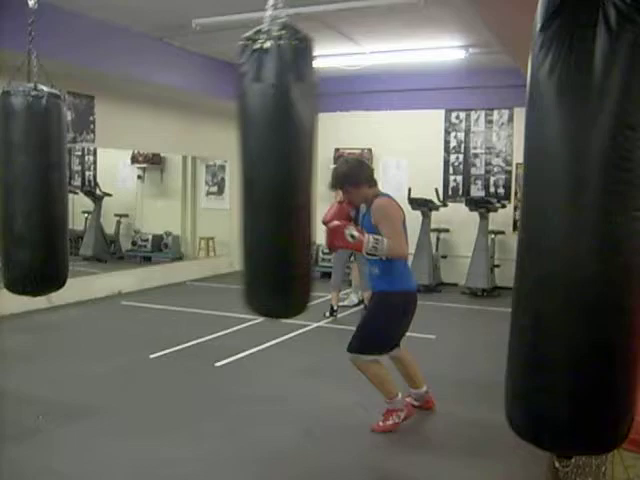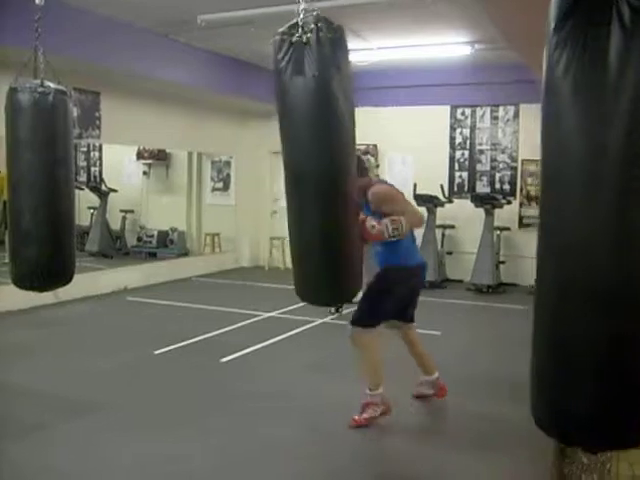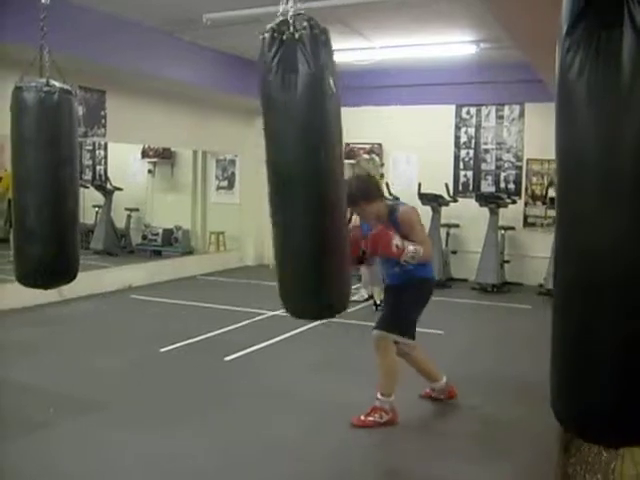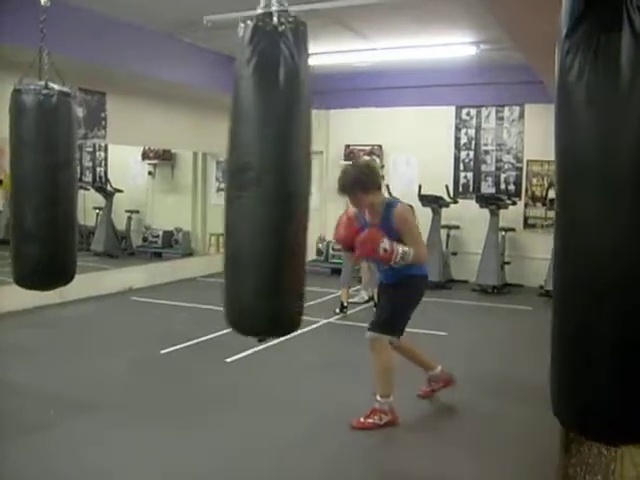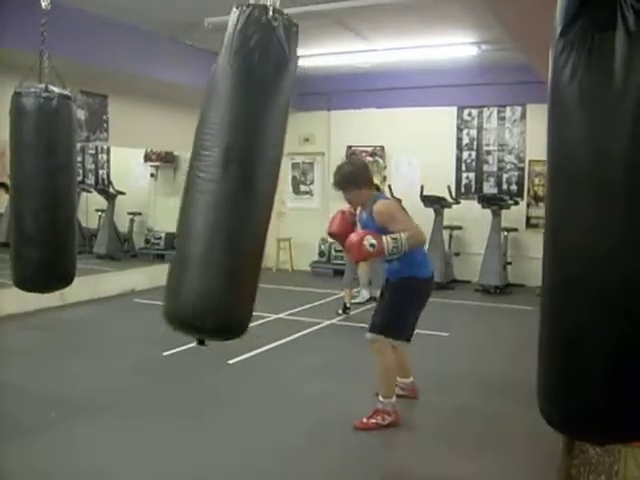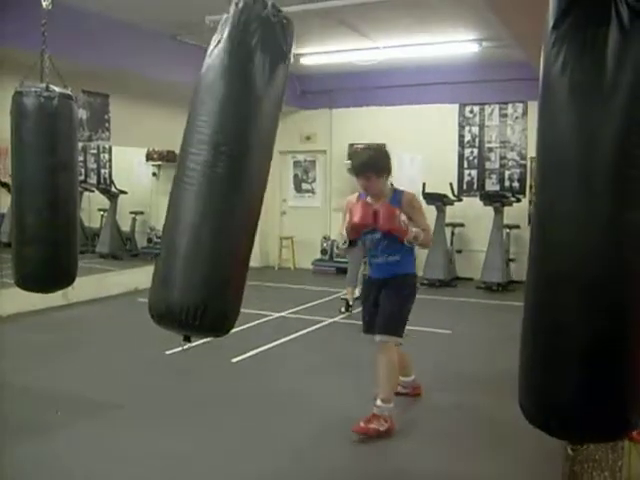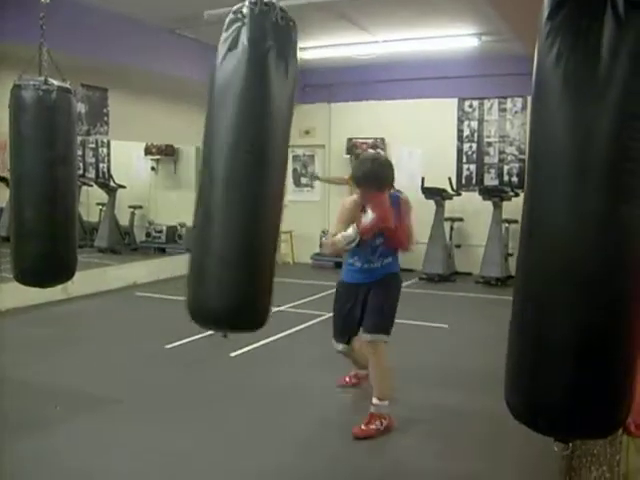
dt=0.3s
person 1, frame 1
left shoulder: (383, 206)
right shoulder: (370, 207)
left elbow: (400, 251)
right elbow: (373, 245)
left wrist: (358, 240)
right wrist: (343, 233)
left hip: (394, 293)
right hip: (390, 290)
left knee: (360, 353)
right knee: (389, 347)
left ankle: (398, 406)
right ankle: (421, 395)
person 1, frame 2
left shoulder: (378, 192)
right shoulder: (369, 193)
left elbow: (417, 219)
left wrist: (378, 228)
left hip: (399, 269)
right hip: (409, 267)
left knee: (360, 328)
right knee: (403, 325)
left ankle: (376, 401)
right ankle: (433, 382)
person 1, frame 3
left shoulder: (403, 213)
right shoulder: (360, 222)
left elbow: (428, 254)
left wrist: (398, 248)
left hip: (418, 281)
right hip: (393, 284)
left knee: (383, 337)
right knee: (399, 344)
left ankle: (385, 407)
right ankle: (442, 386)
person 1, frame 4
left shoulder: (399, 212)
right shoulder: (358, 213)
left elbow: (421, 255)
right elbow: (356, 248)
left wrist: (389, 251)
right wrist: (348, 239)
left hip: (411, 280)
right hip: (388, 281)
left knee: (377, 337)
right knee: (392, 338)
left ankle: (385, 409)
right ankle: (438, 375)
person 1, frame 5
left shoulder: (384, 208)
right shoulder: (363, 213)
left elbow: (418, 236)
right elbow: (365, 247)
left wrist: (378, 246)
right wrist: (349, 240)
left hip: (415, 280)
right hip: (396, 278)
left knee: (378, 337)
right knee: (388, 336)
left ankle: (387, 410)
right ankle: (406, 384)
person 1, frame 6
left shoulder: (406, 200)
right shoulder: (357, 202)
left elbow: (427, 239)
left wrist: (405, 229)
right wrist: (352, 231)
left hip: (401, 278)
right hip: (374, 277)
left knee: (385, 339)
right knee: (384, 337)
left ankle: (383, 416)
right ankle: (408, 383)
person 1, frame 7
left shoulder: (401, 203)
right shoulder: (353, 204)
left elbow: (406, 236)
right elbow: (330, 245)
left wrist: (399, 244)
right wrist: (361, 228)
left hip: (386, 279)
right hip: (351, 281)
left knee: (372, 339)
right knee: (342, 343)
left ankle: (381, 414)
right ankle: (364, 370)
